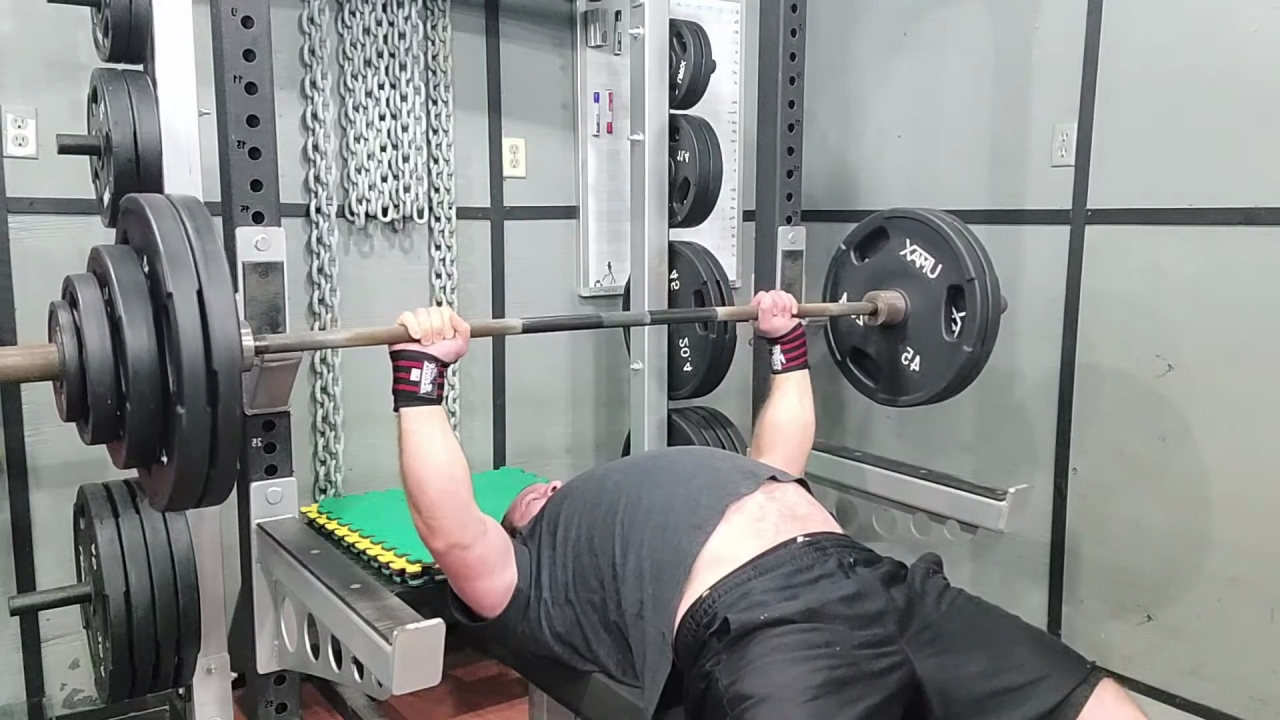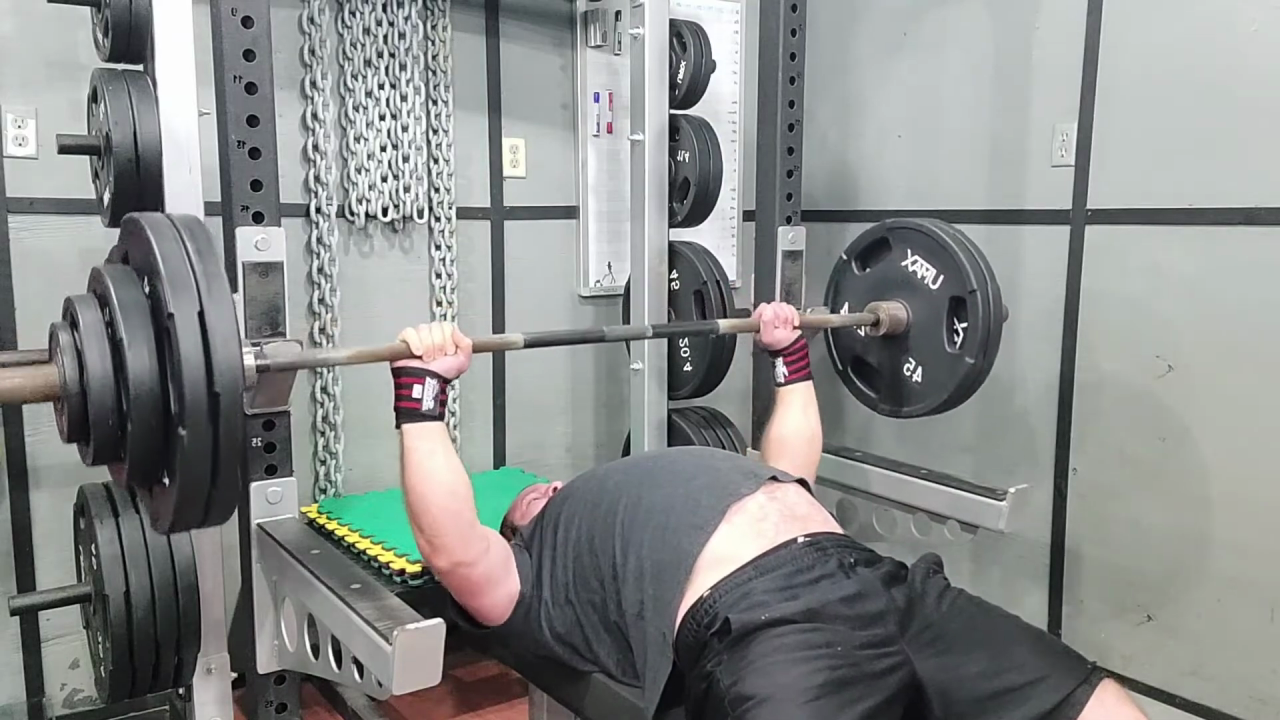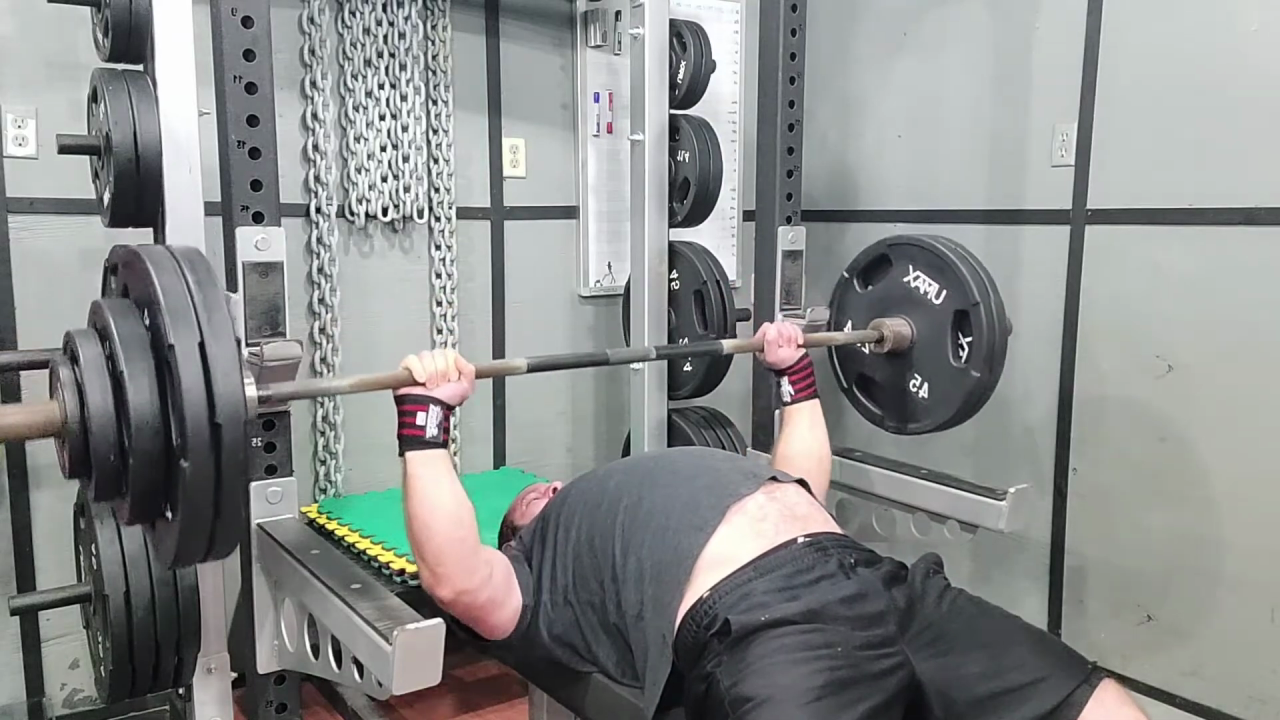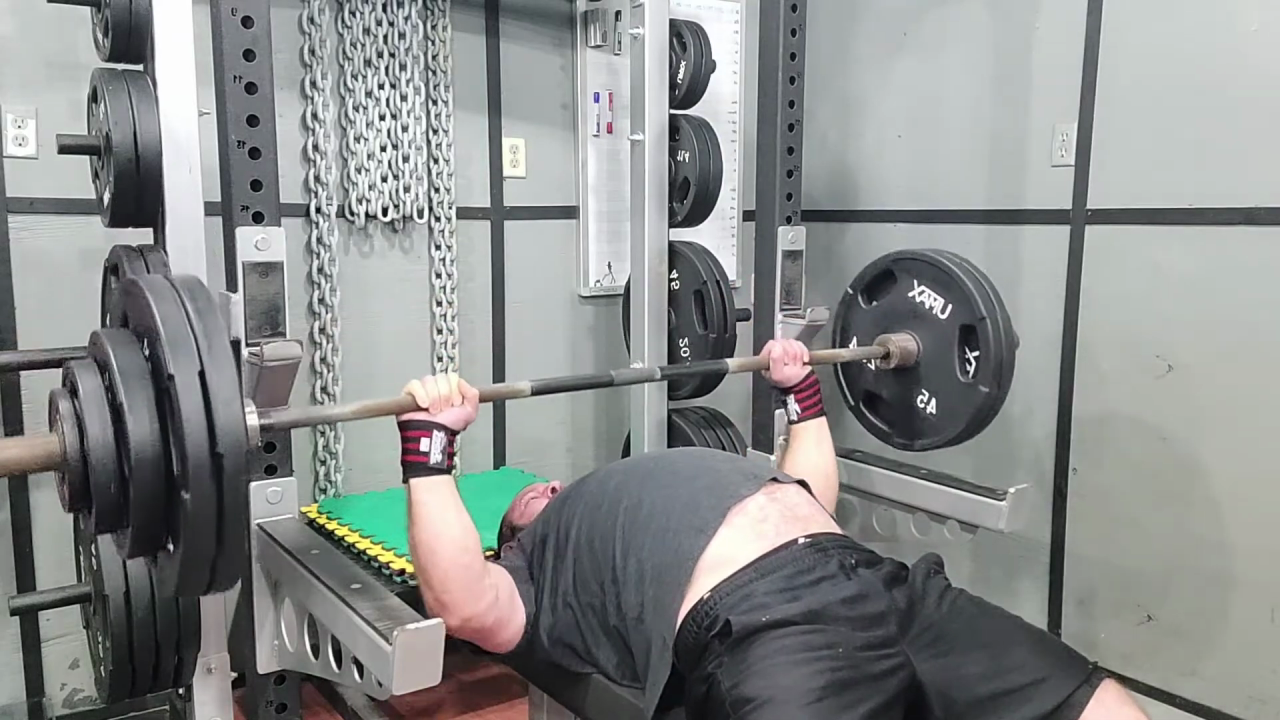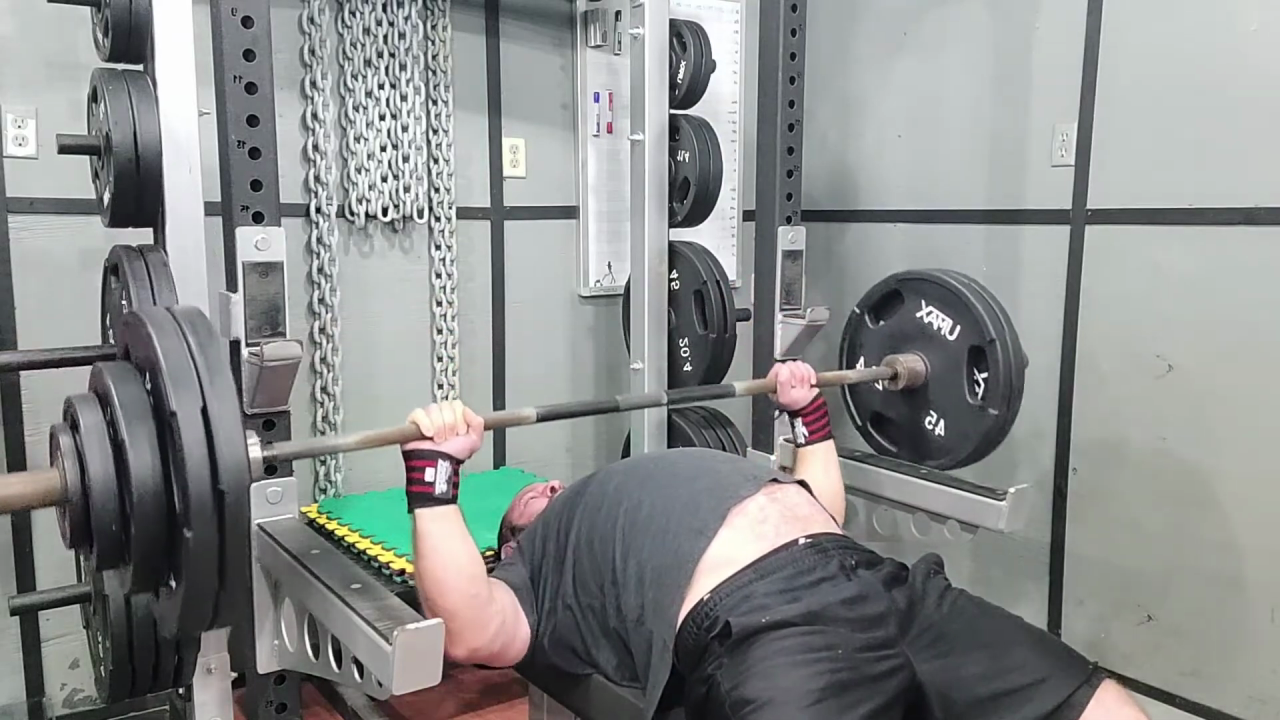
dt=0.3s
person 1, frame 1
left shoulder: (645, 505)
right shoulder: (534, 573)
left elbow: (780, 462)
right elbow: (450, 532)
left wrist: (786, 345)
right wrist: (421, 374)
left hip: (879, 584)
right hip: (753, 627)
person 1, frame 2
left shoulder: (642, 503)
right shoulder: (536, 575)
left elbow: (790, 473)
right elbow: (454, 549)
left wrist: (789, 356)
right wrist: (423, 390)
left hip: (885, 586)
right hip: (755, 628)
person 1, frame 3
left shoulder: (636, 505)
right shoulder: (538, 574)
left elbow: (802, 486)
right elbow: (456, 579)
left wrist: (794, 375)
right wrist: (427, 418)
left hip: (884, 586)
right hip: (752, 626)
person 1, frame 4
left shoulder: (629, 508)
right shoulder: (538, 568)
left elbow: (813, 498)
right elbow: (465, 605)
left wrist: (800, 391)
right wrist: (430, 443)
left hip: (888, 586)
right hip: (754, 629)
person 1, frame 5
left shoulder: (631, 507)
right shoulder: (538, 568)
right elbow: (469, 630)
left wrist: (807, 413)
right wrist: (435, 472)
left hip: (883, 585)
right hip: (752, 629)
